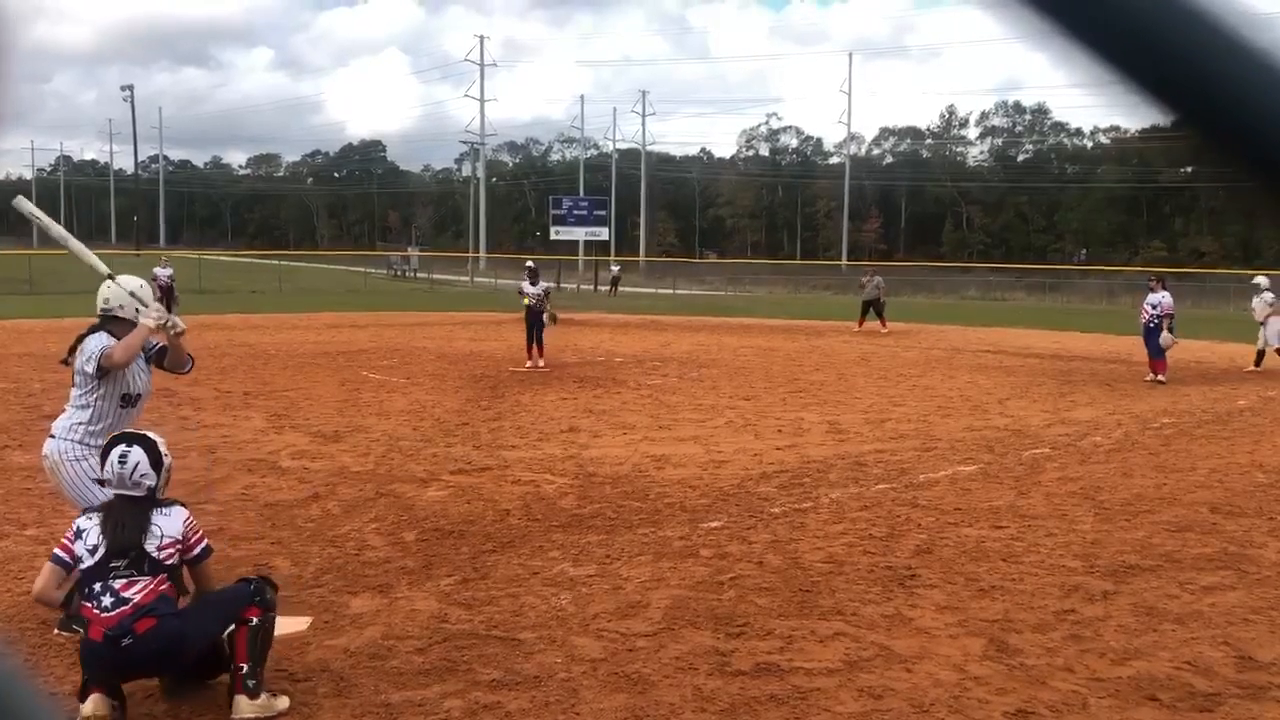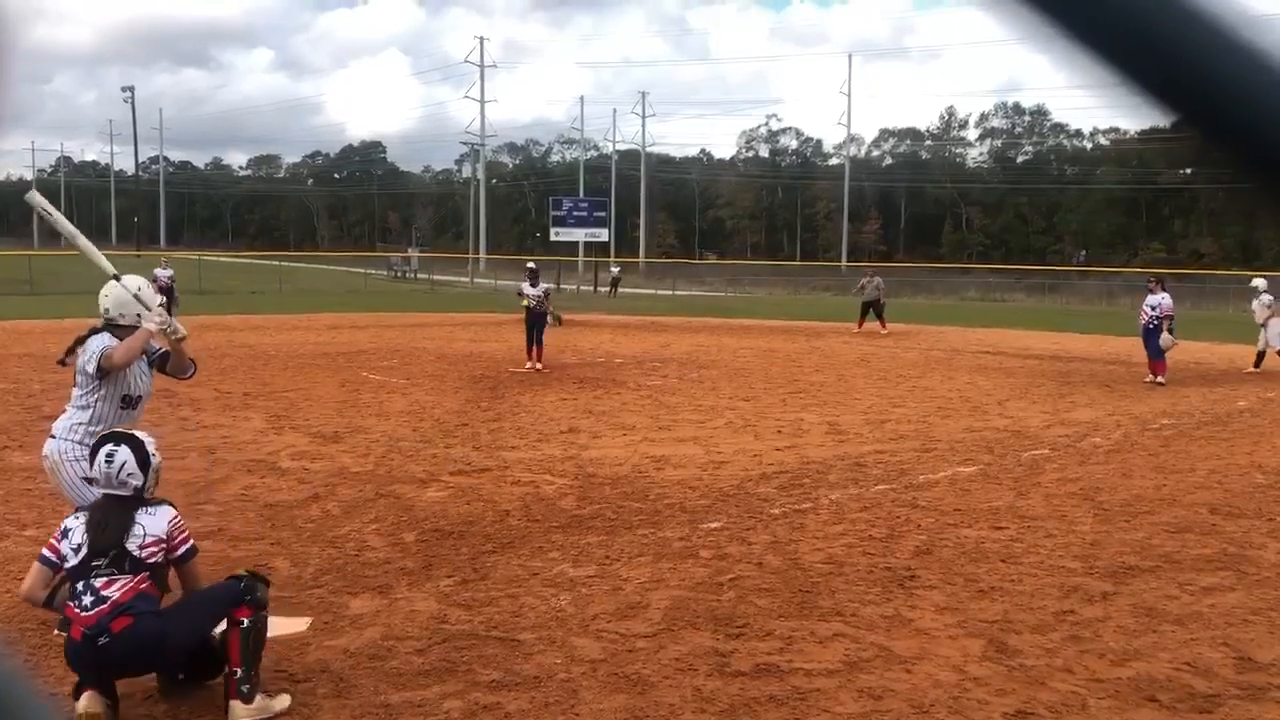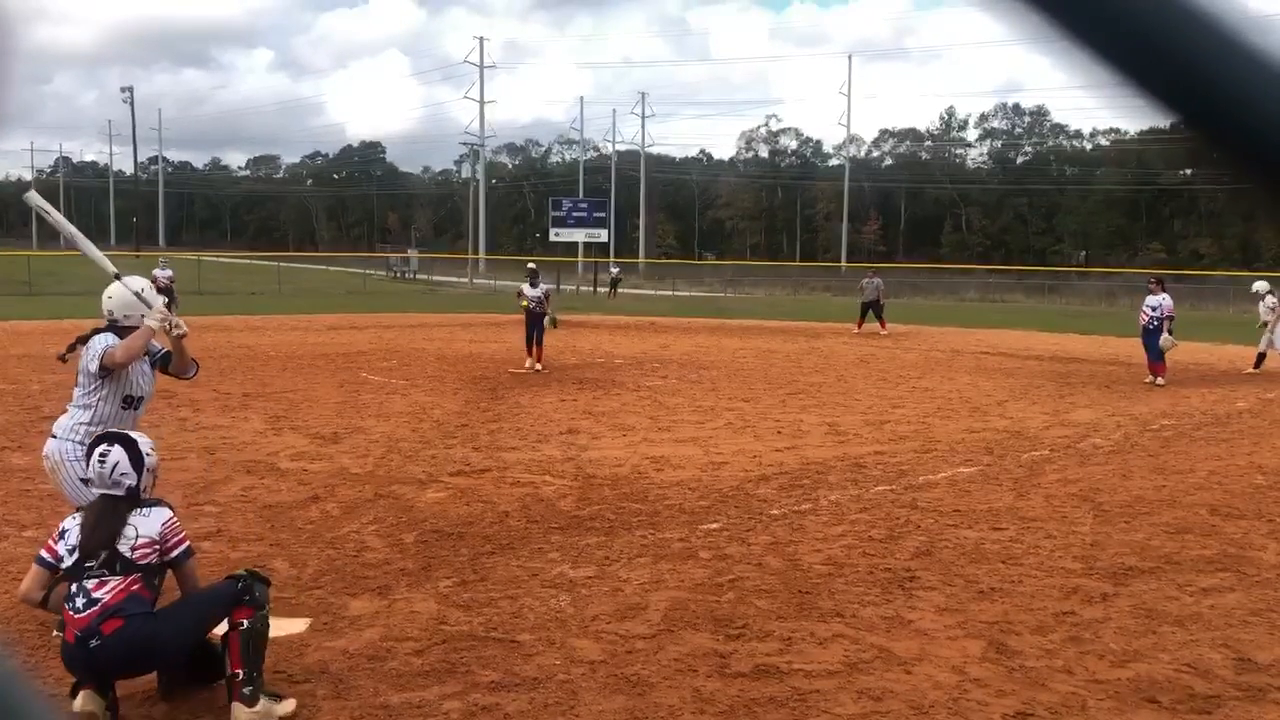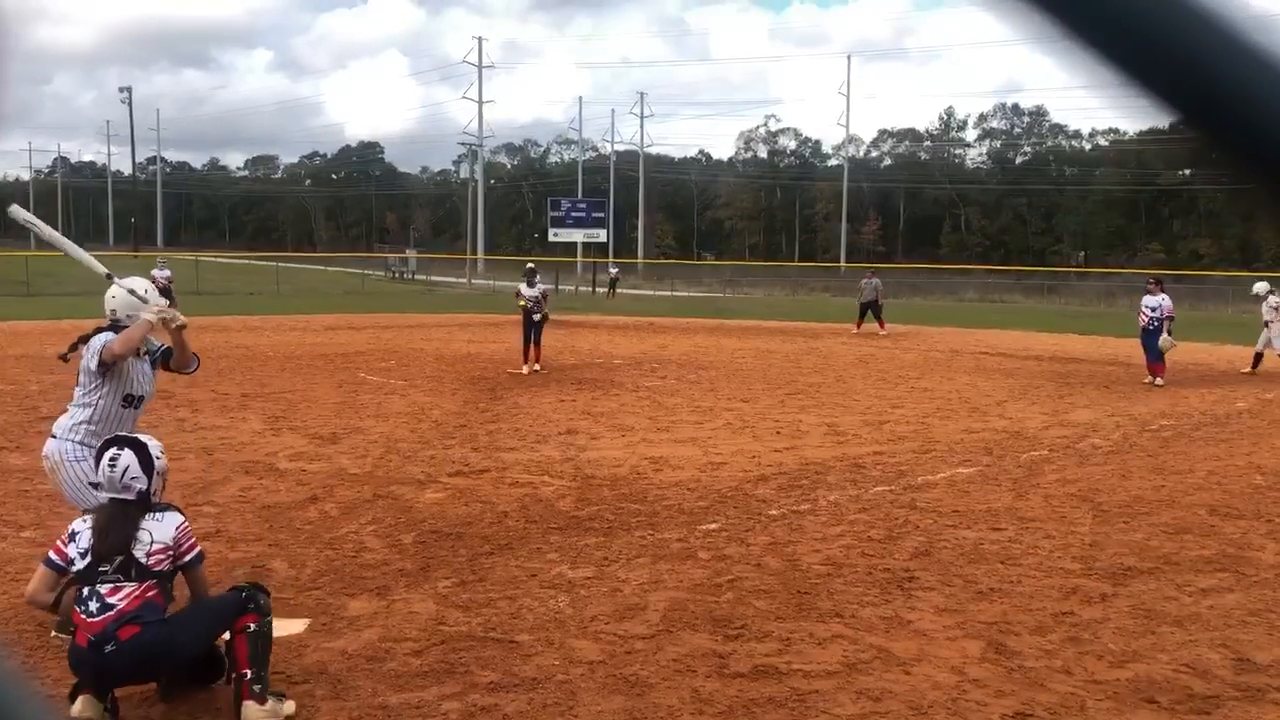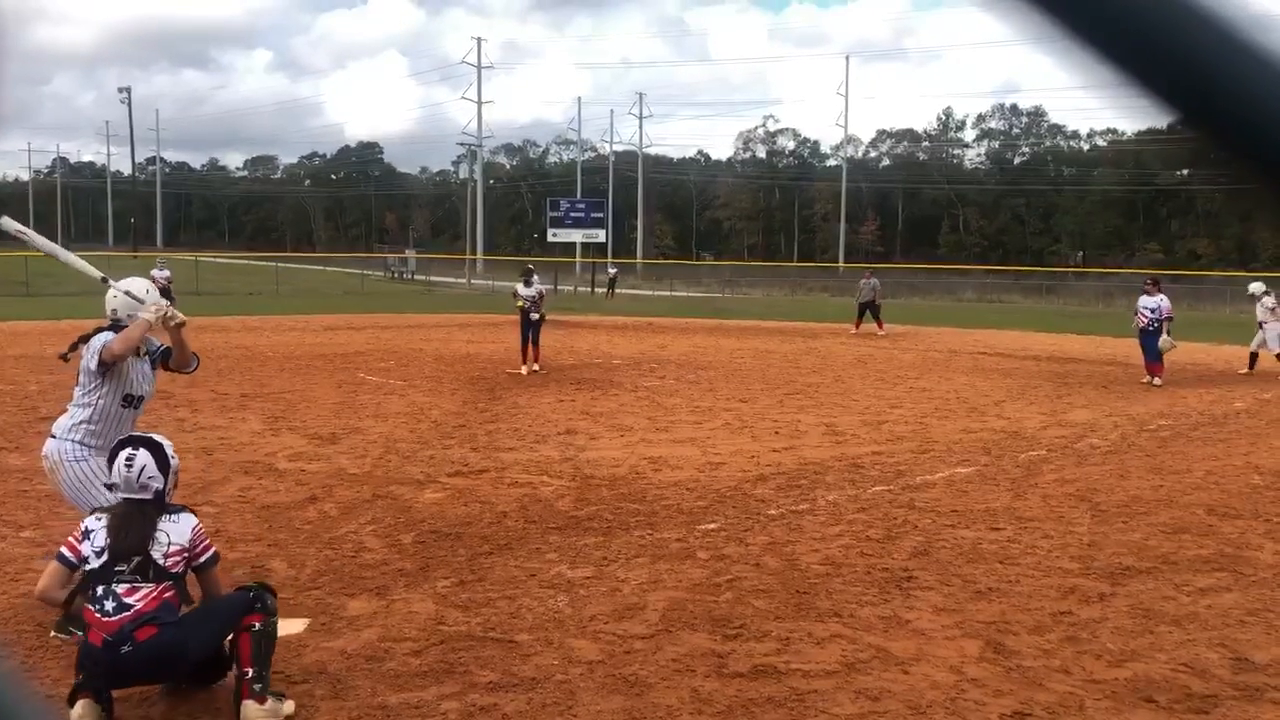
dt=0.2s
person 1, frame 1
left shoulder: (84, 523)
right shoulder: (176, 517)
left elbow: (42, 591)
right elbow: (208, 591)
left wrist: (93, 610)
left hip: (99, 658)
right hip: (163, 646)
right knee: (257, 591)
left ankle: (98, 694)
right ankle: (248, 694)
person 1, frame 2
left shoulder: (73, 523)
right shoulder: (163, 516)
left elbow: (30, 591)
right elbow: (194, 591)
left wrist: (79, 610)
left hip: (83, 657)
right hip: (142, 645)
right knee: (248, 589)
left ankle: (95, 690)
person 1, frame 3
left shoulder: (71, 524)
right shoulder: (159, 517)
left elbow: (29, 592)
right elbow: (193, 593)
left wrist: (79, 611)
left hip: (79, 659)
right hip: (136, 648)
right knee: (247, 589)
left ankle: (92, 690)
person 1, frame 4
left shoulder: (81, 526)
right shoulder: (170, 521)
left elbow: (36, 594)
right elbow: (202, 597)
left wrist: (84, 612)
left hip: (89, 662)
right hip: (148, 655)
right knee: (249, 599)
left ankle: (89, 695)
person 1, frame 5
left shoulder: (92, 525)
right shoulder: (185, 523)
left elbow: (46, 589)
right elbow: (214, 597)
left wrist: (91, 608)
left hip: (101, 663)
right hip: (163, 656)
right knee: (256, 599)
person 2, frame 1
left shoulder: (138, 341)
right shoulder: (97, 344)
left elbow: (180, 364)
right elbow: (119, 358)
left wrist: (173, 338)
right wrist: (147, 326)
left hip: (105, 449)
right hip: (70, 464)
right ankle: (80, 613)
person 2, frame 2
left shoulder: (143, 347)
right shoulder: (99, 343)
left elbow: (183, 371)
right elbow: (118, 360)
left wrist: (175, 341)
right wrist: (151, 327)
right hip: (72, 450)
person 2, frame 3
left shoulder: (146, 349)
right shoulder: (102, 343)
left elbow: (185, 371)
right elbow: (120, 358)
left wrist: (177, 339)
right wrist: (152, 325)
right hip: (73, 451)
person 2, frame 4
left shoulder: (147, 347)
right shoulder: (104, 342)
left elbow: (186, 365)
right elbow: (117, 352)
left wrist: (176, 332)
right wrist: (150, 318)
right hip: (74, 452)
person 2, frame 5
left shoulder: (147, 347)
right shoulder: (103, 343)
left elbow: (186, 364)
right elbow: (118, 351)
left wrist: (175, 332)
right wrist: (148, 320)
left hip: (105, 452)
right hip: (72, 451)
